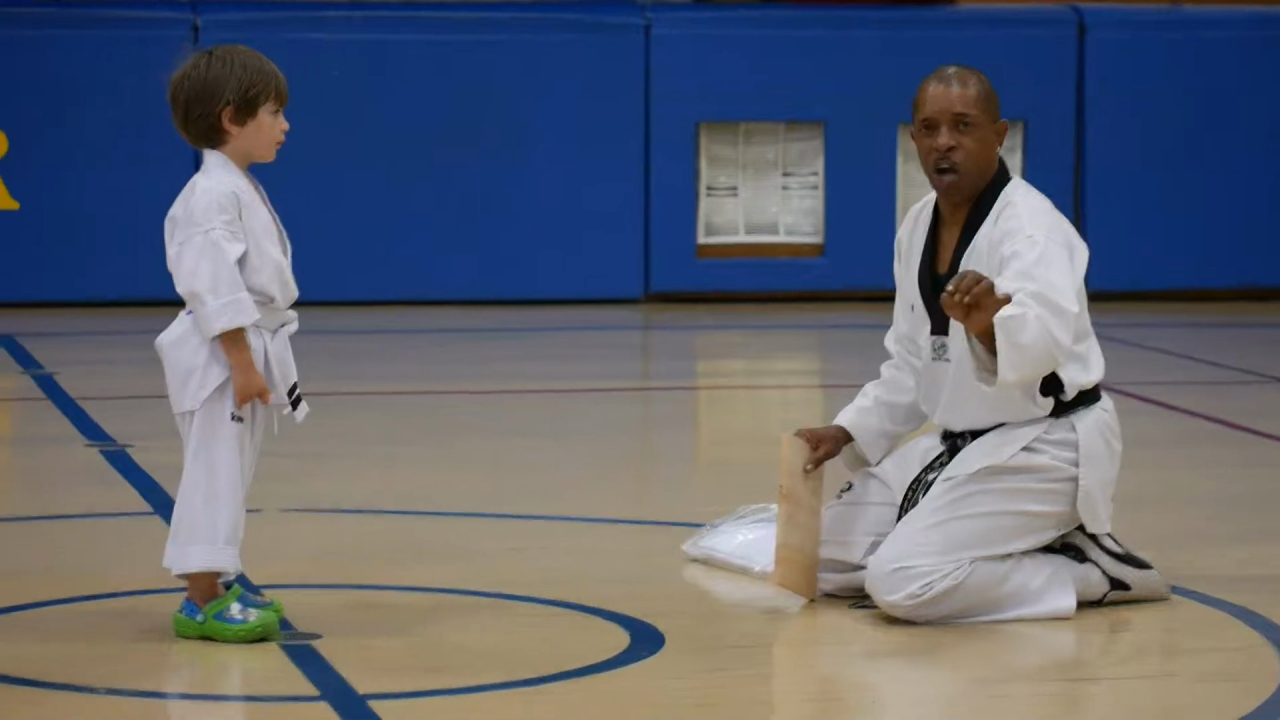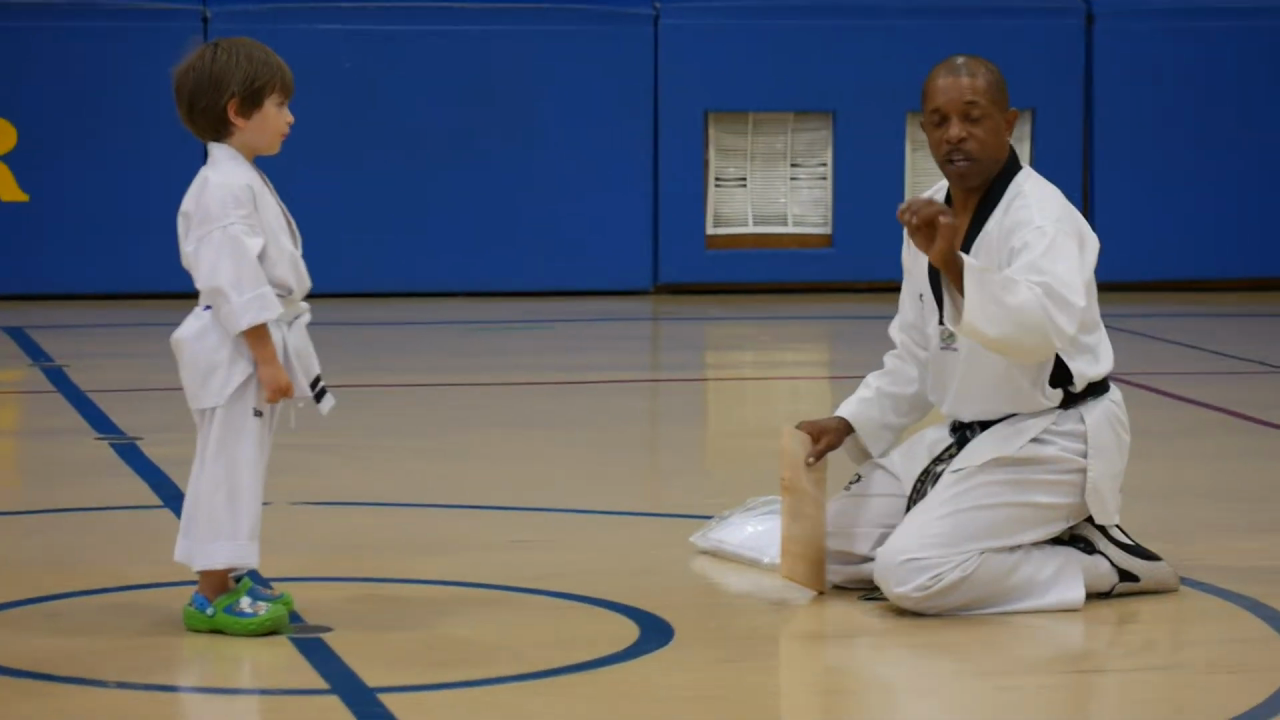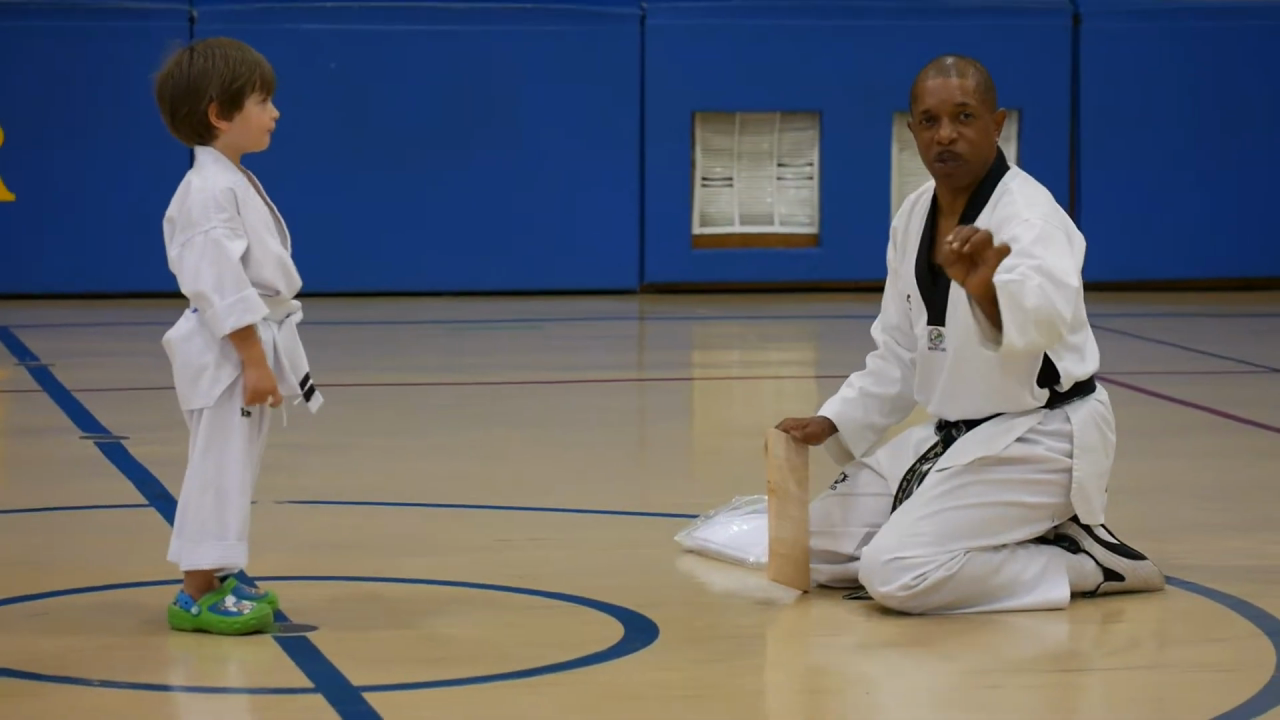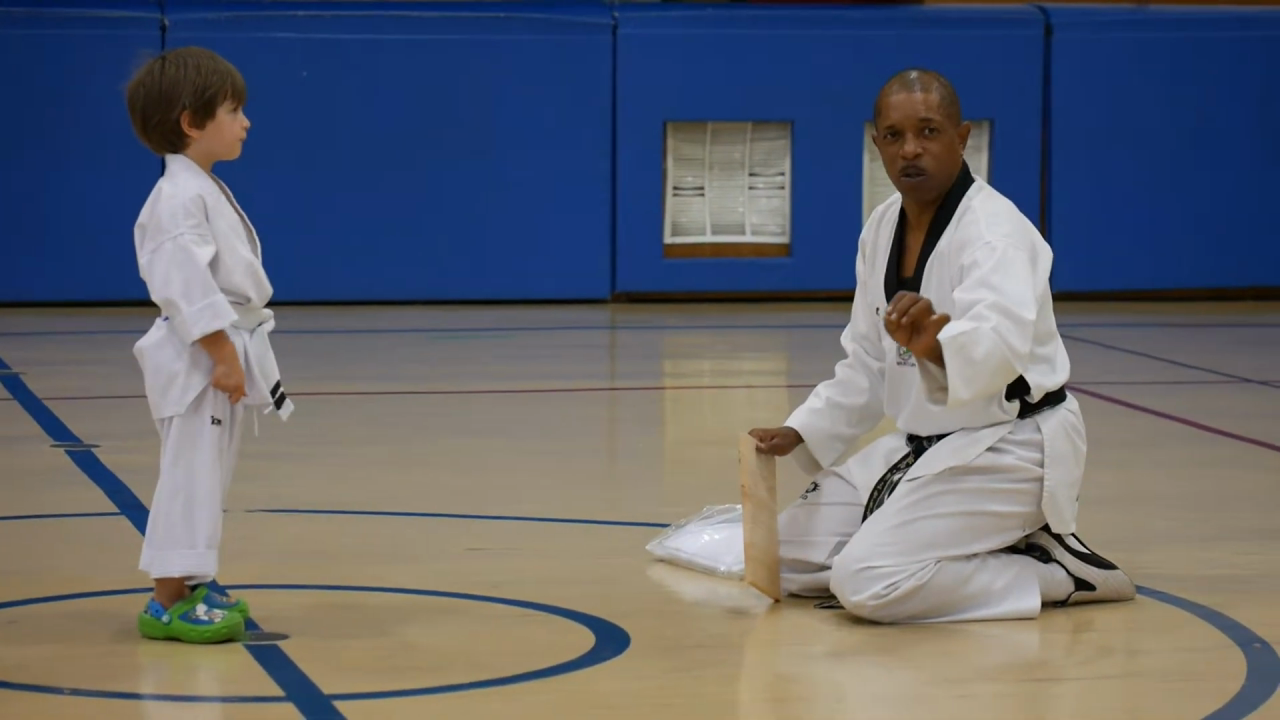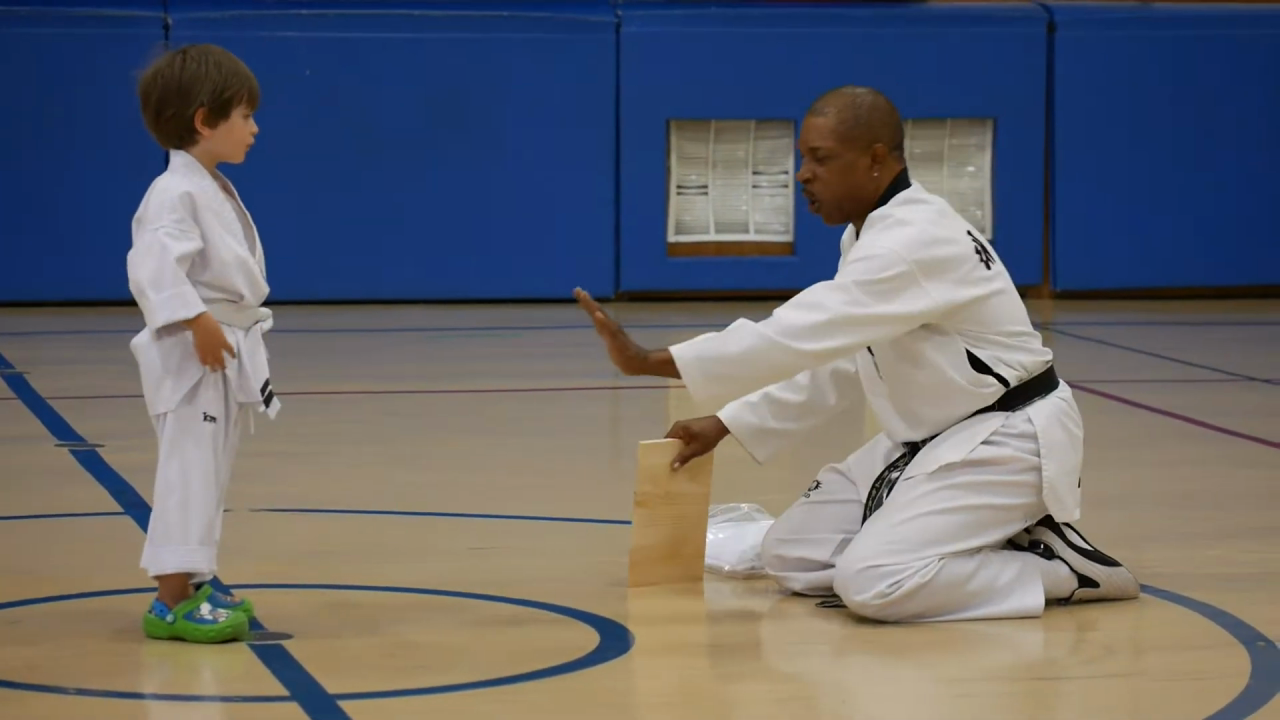
dt=1s
person 1, frame 1
left shoulder: (240, 189)
right shoulder: (213, 194)
right elbow: (214, 289)
right wrist: (242, 364)
left hip: (246, 354)
right hip: (221, 357)
left knee: (231, 471)
right knee: (214, 472)
left ankle: (220, 583)
right ankle: (202, 601)
person 1, frame 2
left shoulder: (243, 180)
right shoulder: (225, 186)
right elbow: (234, 283)
left wrist: (272, 355)
right wrist: (266, 359)
left hip: (254, 349)
right hip: (237, 350)
left knee: (240, 466)
right knee: (228, 465)
left ankle: (230, 579)
right ankle: (211, 595)
person 1, frame 3
left shoulder: (236, 182)
right shoulder: (210, 191)
right elbow: (220, 288)
right wrist: (253, 361)
left hip: (250, 348)
right hip: (227, 352)
left knee: (234, 466)
right knee: (218, 467)
left ankle: (219, 576)
right ankle: (196, 594)
person 1, frame 4
left shoulder: (207, 191)
right shoulder: (180, 198)
right elbow: (187, 289)
left wrist: (234, 355)
right wrist: (223, 357)
left hip: (222, 356)
right hip: (198, 359)
left knee: (208, 474)
right knee: (190, 474)
left ankle: (192, 586)
right ankle: (167, 602)
person 1, frame 5
left shoulder: (214, 189)
right shoulder: (176, 193)
right elbow: (153, 271)
left wrist: (230, 334)
right wrist: (201, 327)
left hip: (222, 354)
right hip: (192, 356)
left knee: (209, 472)
right knee: (188, 471)
left ankle: (194, 583)
right ankle: (172, 601)
person 2, frame 1
left shoulder: (1029, 225)
right shoulder: (919, 224)
left elbow: (1043, 337)
right elbow: (908, 363)
left wrist: (989, 322)
right wrist: (848, 431)
left hip: (1039, 446)
right hip: (957, 442)
left knee: (899, 584)
right knee: (830, 560)
left ankle: (1085, 569)
right ankle: (1015, 543)
person 2, frame 2
left shoulder: (1042, 215)
right shoulder: (934, 212)
left elbow: (1044, 325)
right elbow: (916, 353)
left wrist: (954, 267)
right wrist: (850, 422)
left hip: (1051, 439)
right hip: (967, 434)
left knee: (909, 577)
right knee: (838, 551)
left ankle: (1099, 562)
right ankle: (1043, 543)
person 2, frame 3
left shoulder: (1028, 214)
right shoulder: (914, 216)
left elbow: (1046, 313)
right elbow: (899, 352)
left wrist: (983, 289)
right wrist: (832, 422)
left hip: (1038, 438)
right hip: (952, 433)
left knee: (895, 575)
right knee: (820, 550)
left ankle: (1086, 562)
right ankle: (1025, 543)
person 2, frame 4
left shoulder: (995, 231)
right shoulder: (883, 227)
left elbow: (999, 345)
right elbow: (867, 362)
left wrist: (932, 342)
right wrist: (799, 432)
left hip: (1009, 448)
right hip: (925, 442)
left knee: (866, 584)
right knee: (790, 557)
left ankle: (1054, 570)
right ankle: (1000, 549)
person 2, frame 5
left shoulder: (913, 242)
right shoulder: (877, 230)
left elbow: (798, 337)
right elbow: (830, 359)
left wrist: (647, 359)
right wrist: (725, 424)
left hip: (1006, 443)
right hip: (932, 439)
left knee: (871, 584)
right knee: (791, 557)
left ankle: (1058, 566)
right ankle: (1002, 541)
